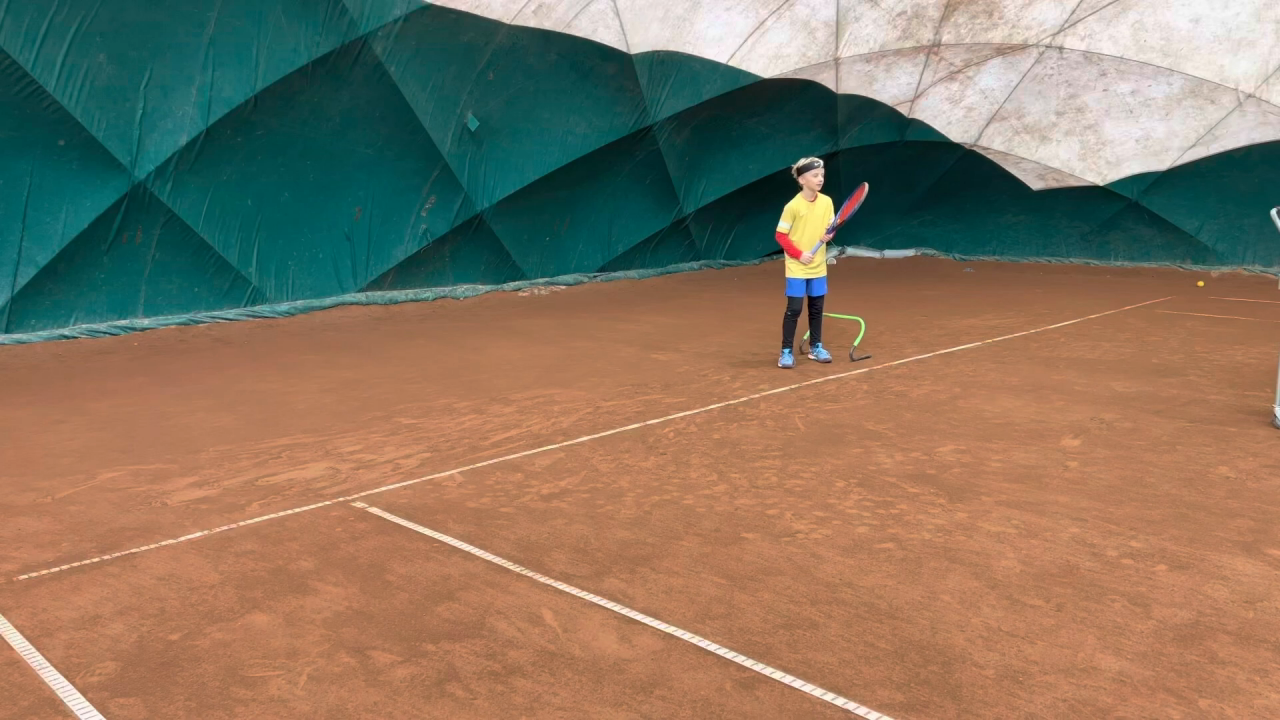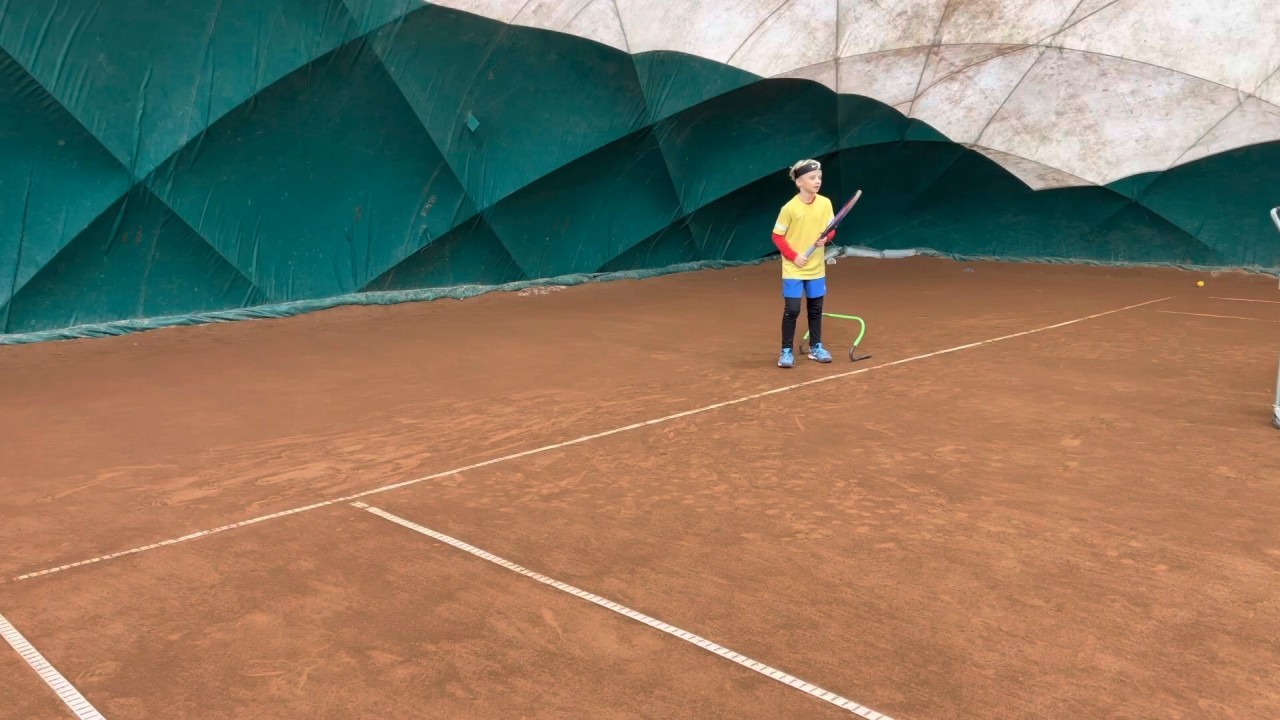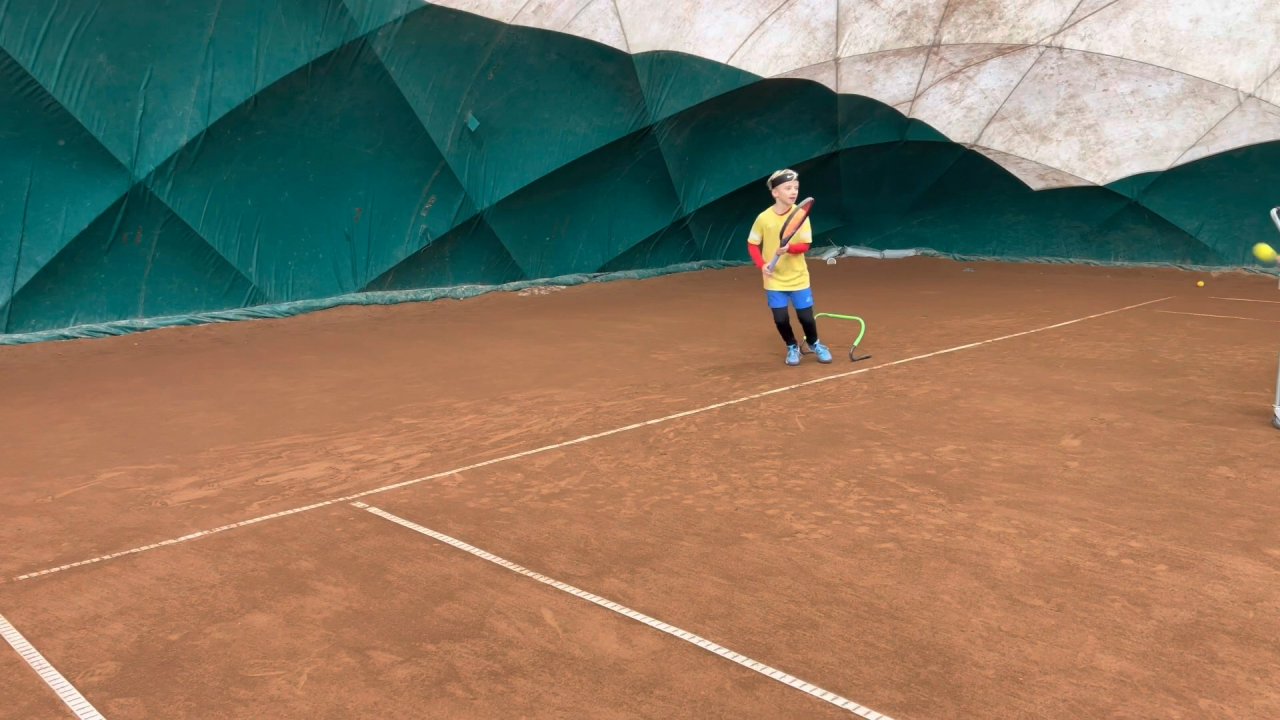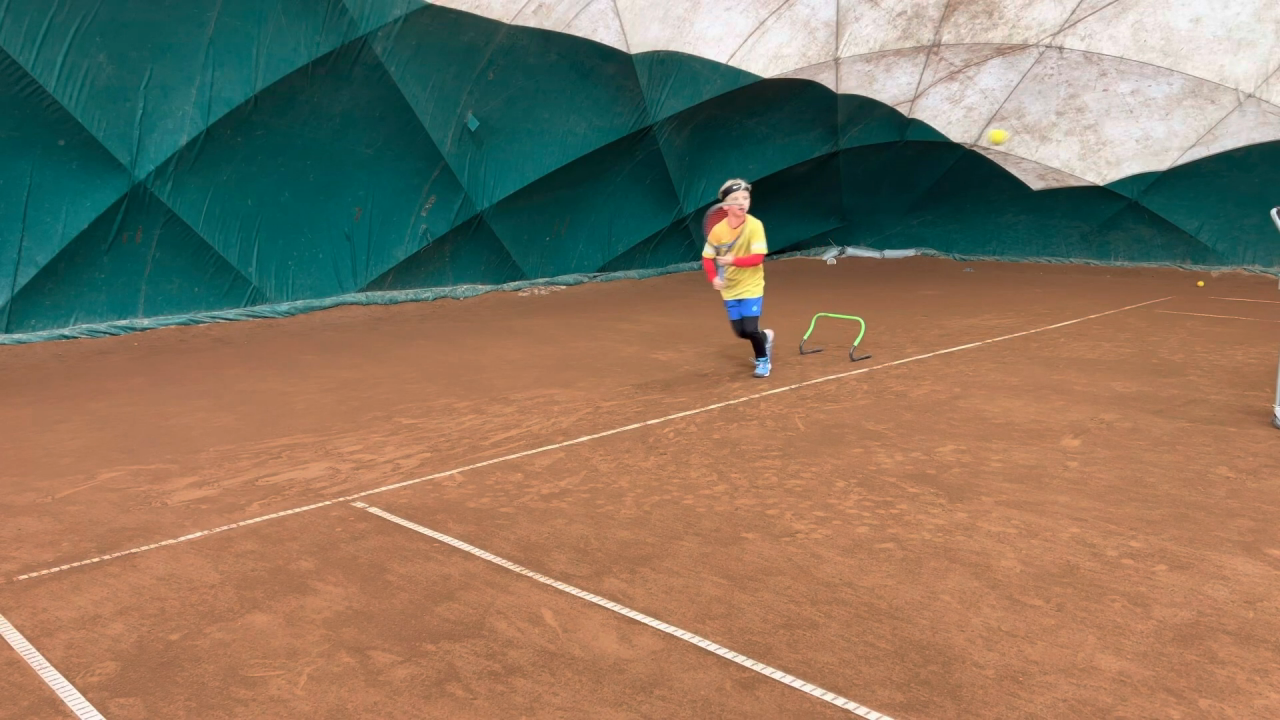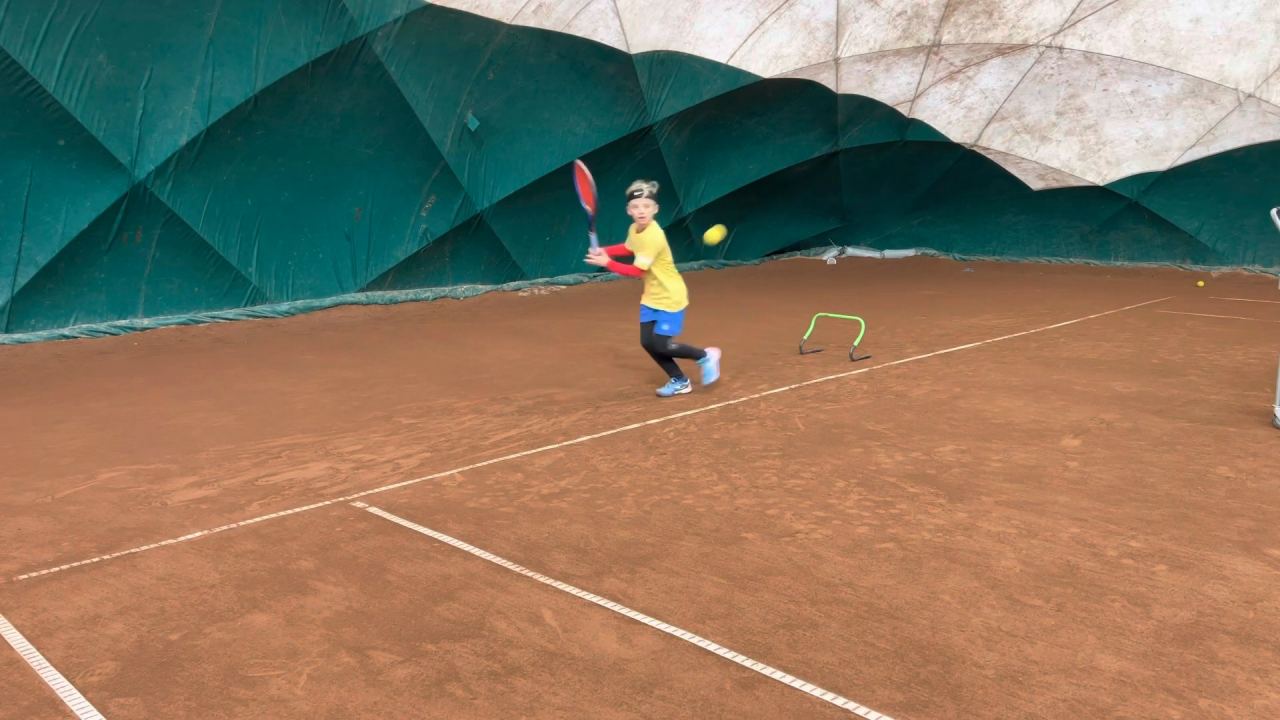
dt=0.3s
person 1, frame 1
left shoulder: (826, 202)
right shoulder: (793, 206)
left elbow: (830, 228)
right elbow: (780, 235)
left wrist: (828, 235)
right wrist: (799, 254)
left hip: (818, 267)
right hip: (797, 268)
left knee: (816, 307)
right knee: (794, 309)
left ankle: (816, 347)
right ankle: (786, 351)
person 1, frame 2
left shoulder: (825, 204)
right shoulder: (789, 208)
left elbow: (831, 230)
right elbow: (777, 236)
left wrist: (825, 238)
right wrist: (793, 256)
left hip: (815, 268)
right hip: (794, 269)
left knee: (816, 308)
right knee: (792, 309)
left ankle: (816, 347)
right ankle: (787, 351)
person 1, frame 3
right shoulder: (763, 218)
left elbow: (805, 245)
right elbow: (752, 245)
left wrist: (788, 248)
right wrist: (762, 265)
left hip: (797, 277)
right hip: (775, 279)
left knee: (806, 317)
right knee: (781, 319)
left ankle: (815, 344)
right ankle: (792, 348)
person 1, frame 4
left shoulder: (755, 225)
right shoulder: (717, 229)
left elbow: (758, 258)
right elbow: (708, 259)
left wrist: (733, 260)
right wrist: (714, 278)
left hip: (750, 285)
right hip: (728, 286)
left knee: (750, 328)
right knee: (742, 331)
left ankle: (762, 359)
right ankle: (764, 336)
person 1, frame 5
left shoulder: (652, 236)
right shoulder: (634, 229)
left elbow: (638, 271)
right elbow: (628, 249)
left wrist: (607, 263)
right wrist: (604, 251)
left hip: (671, 297)
right hip: (653, 296)
left knee: (662, 347)
right knee: (648, 343)
left ankle: (705, 356)
right ankle: (679, 381)
